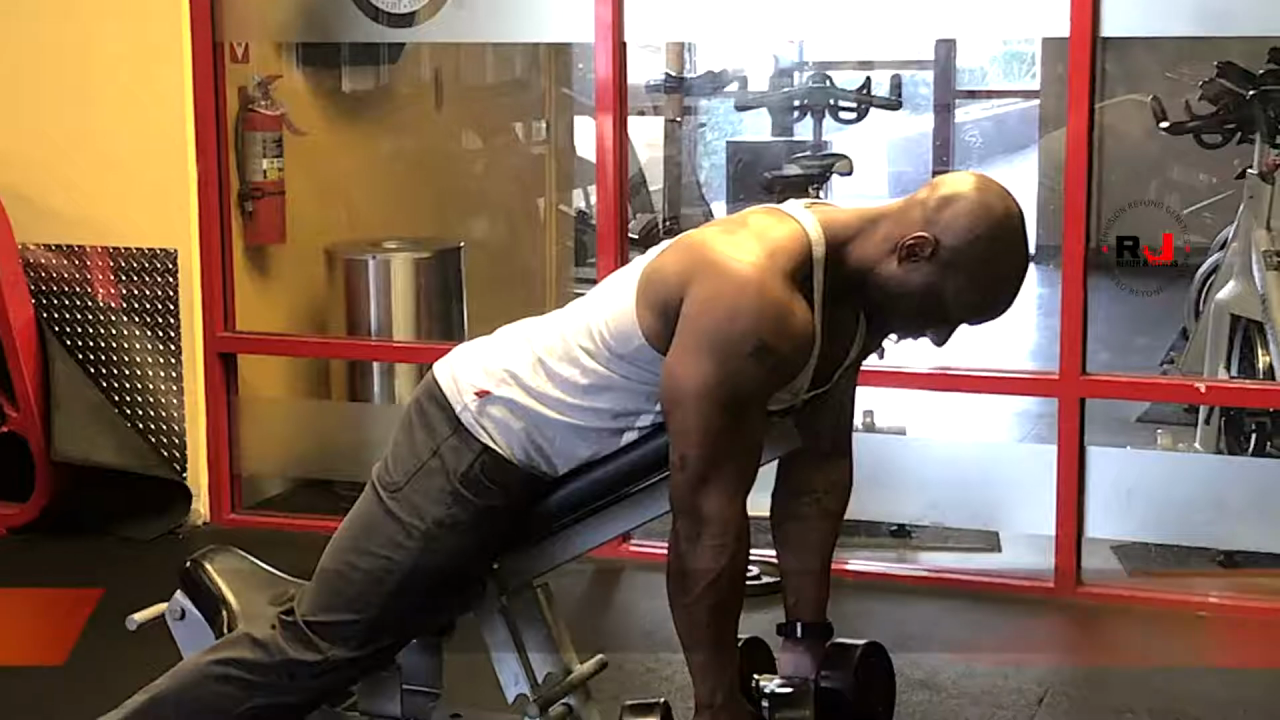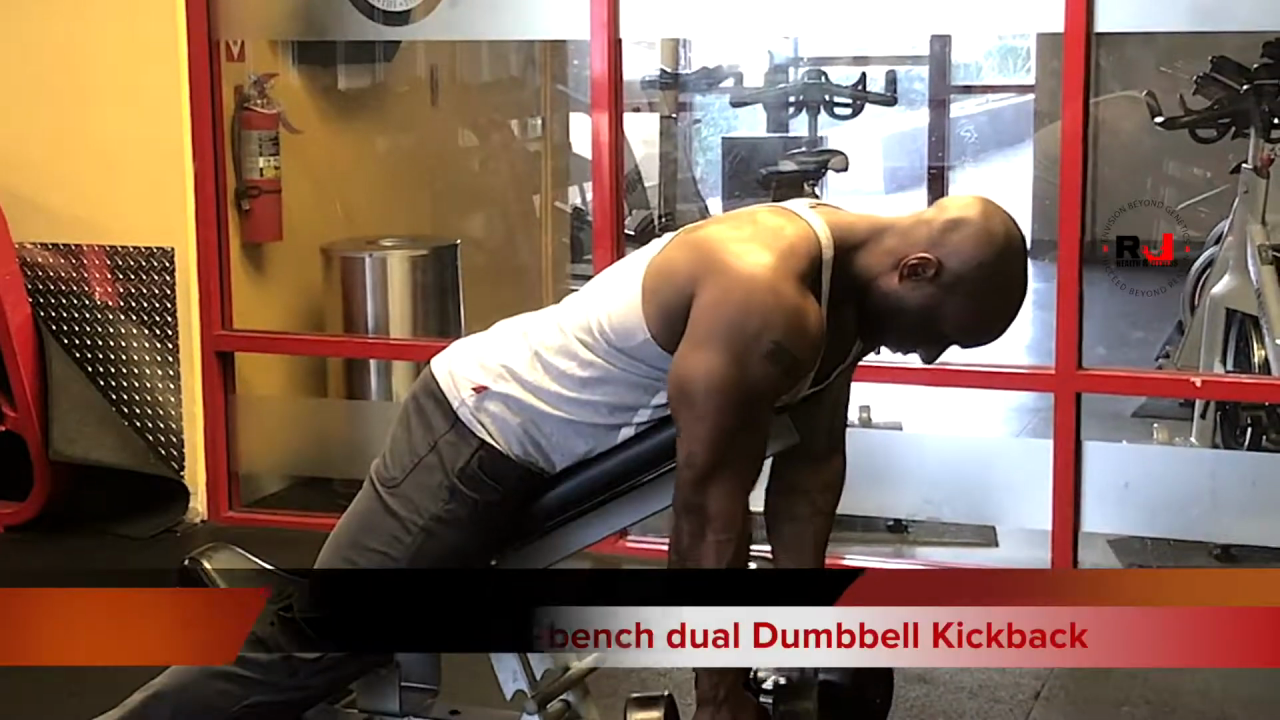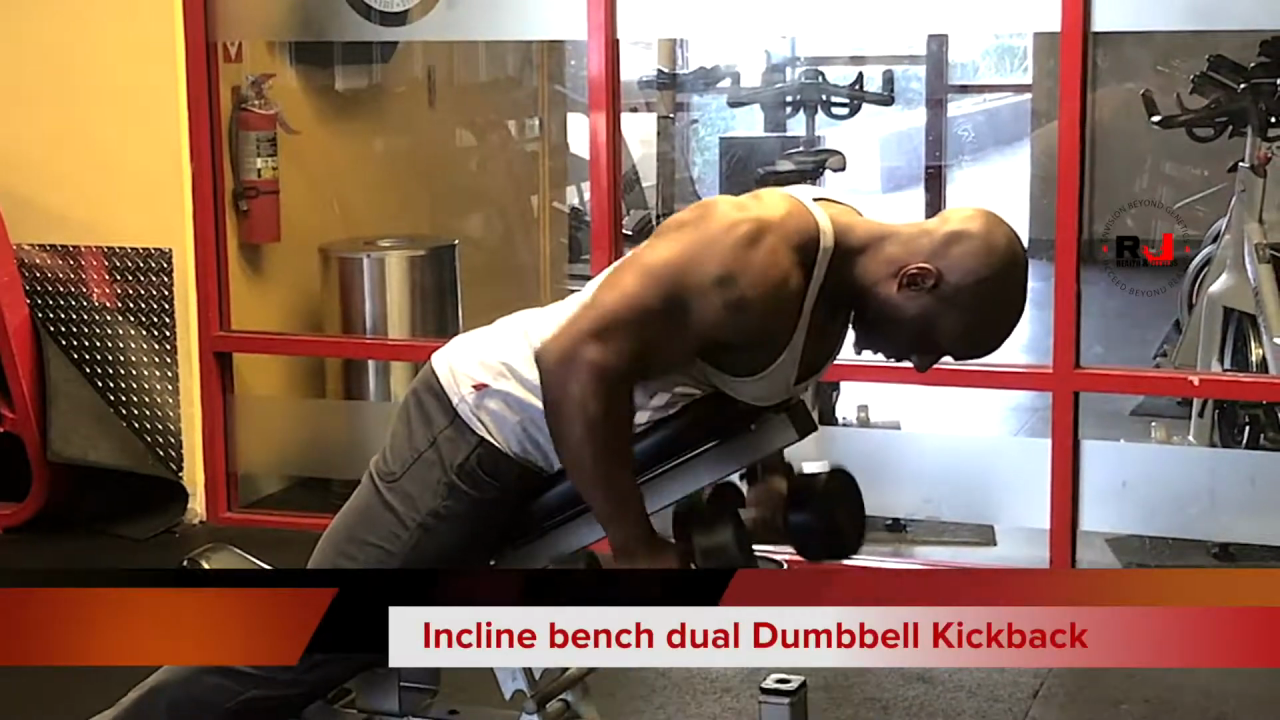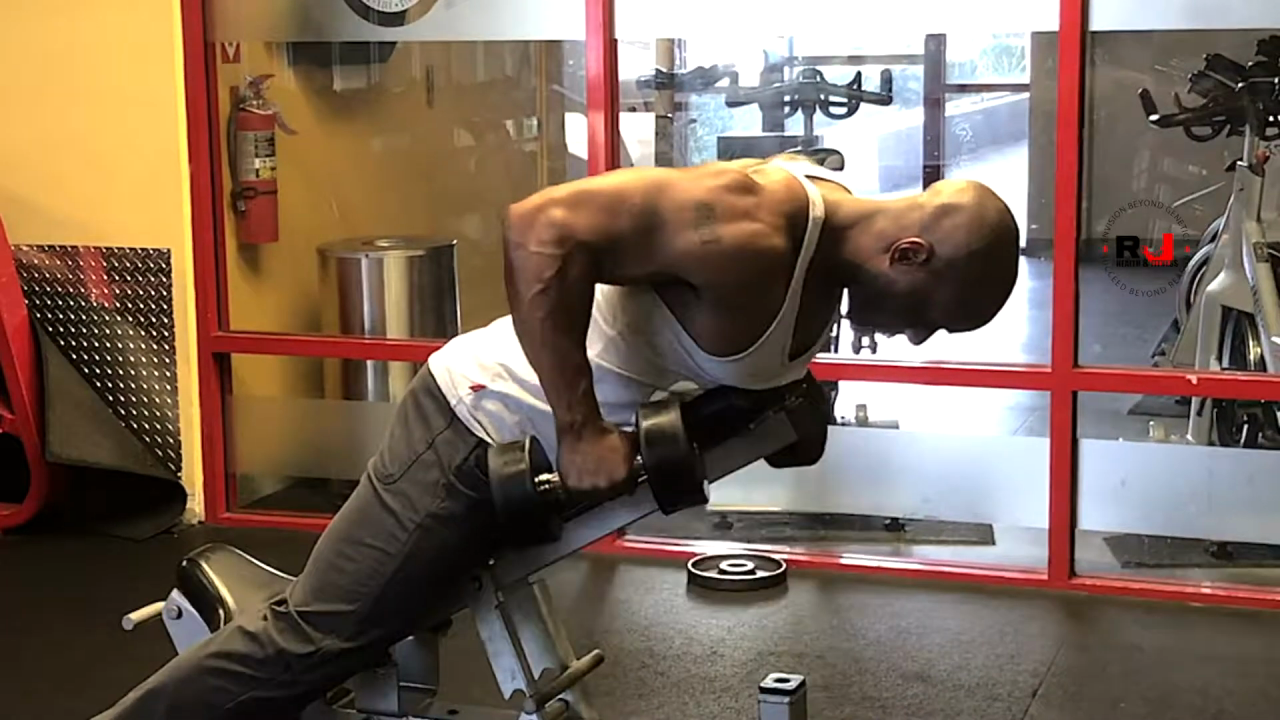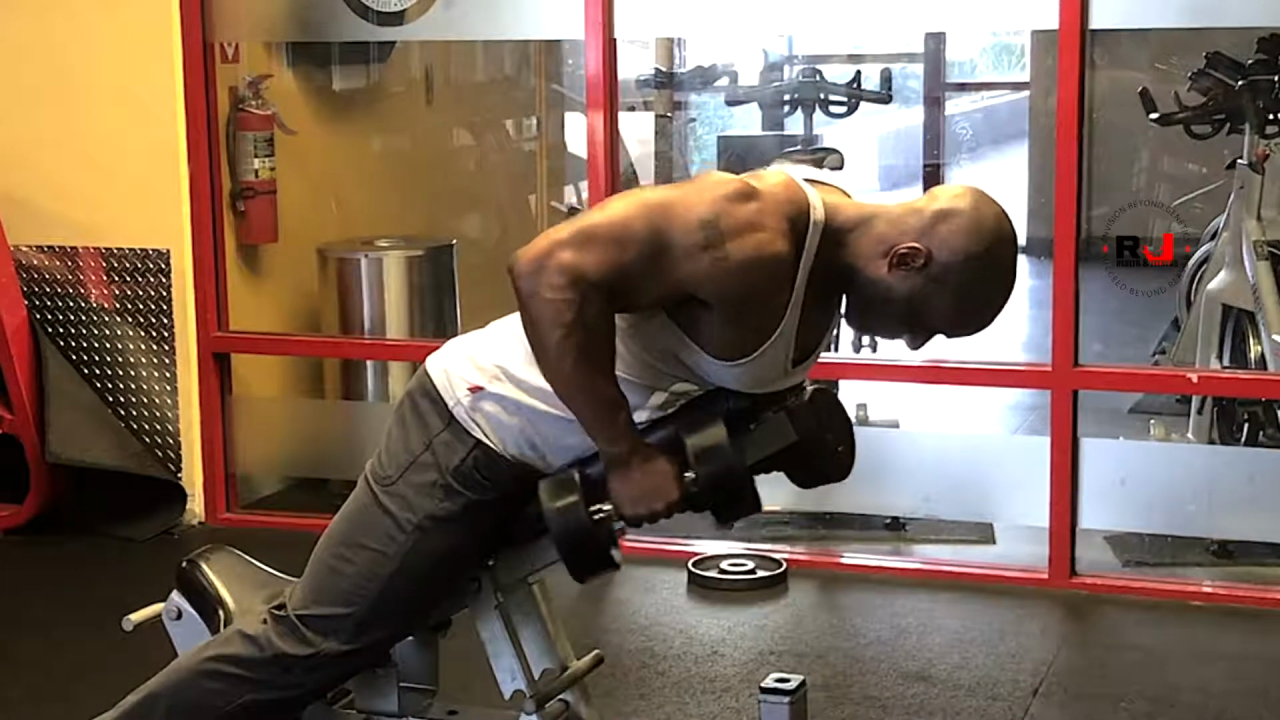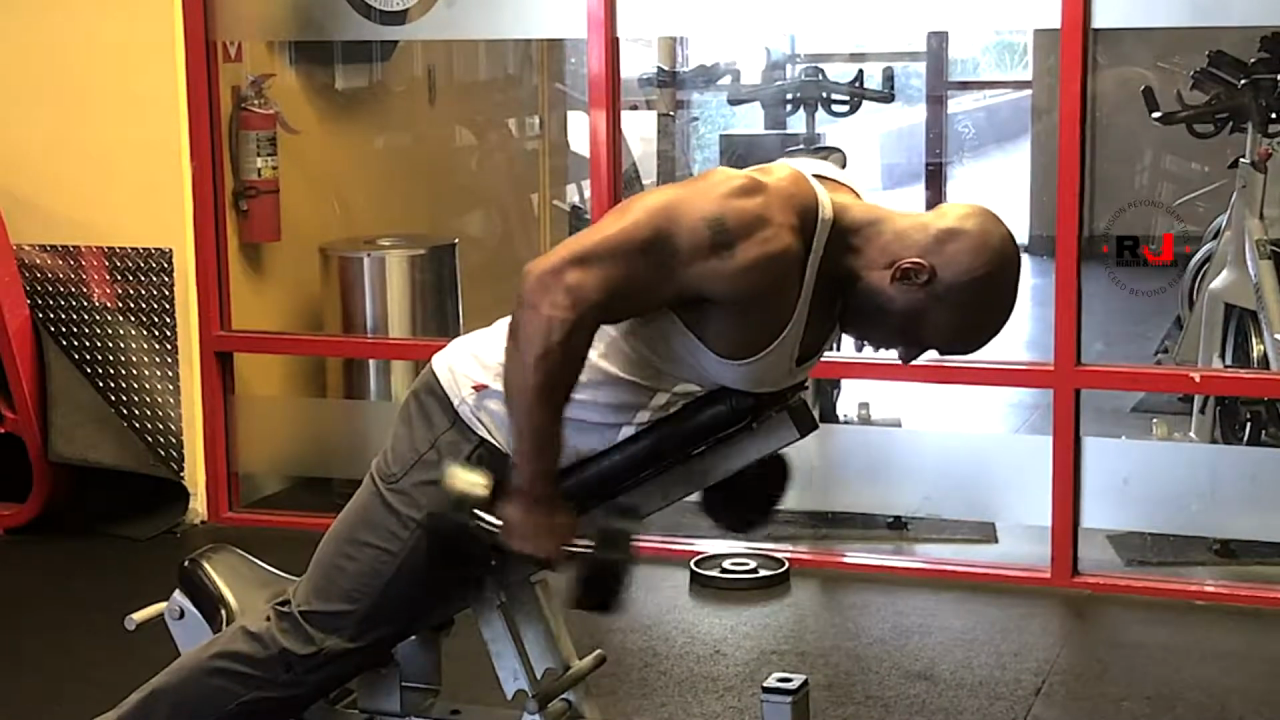
dt=0.4s
person 1, frame 1
left shoulder: (855, 283)
right shoulder: (756, 296)
left elbow: (818, 464)
right elbow: (705, 516)
left wrist: (807, 637)
left hip: (545, 443)
right hip: (486, 431)
left knee: (393, 618)
right knee: (320, 643)
person 1, frame 2
left shoulder: (848, 286)
right shoulder: (767, 295)
left elbow: (809, 454)
right elbow: (707, 506)
left hip: (541, 440)
right hip: (484, 426)
right knee: (317, 643)
person 1, frame 3
left shoulder: (843, 261)
right shoulder: (763, 259)
right elbow: (578, 361)
right wrist: (632, 546)
left hip: (533, 446)
right hip: (488, 421)
person 1, frame 4
left shoulder: (835, 235)
right shoulder: (748, 226)
right elbow: (542, 227)
right wrist: (580, 426)
left hip: (532, 436)
right hip: (488, 421)
right knee: (312, 636)
person 1, frame 5
left shoulder: (835, 239)
right shoulder: (752, 233)
right elbow: (550, 271)
right wrist: (627, 456)
left hip: (537, 448)
right hip: (481, 427)
left knee: (363, 620)
right knee: (312, 636)
person 1, frame 6
left shoulder: (840, 243)
right shoulder: (763, 228)
right elbow: (558, 285)
right wrist: (534, 494)
left hip: (556, 438)
right hip: (491, 422)
left knee: (382, 620)
right knee: (317, 638)
